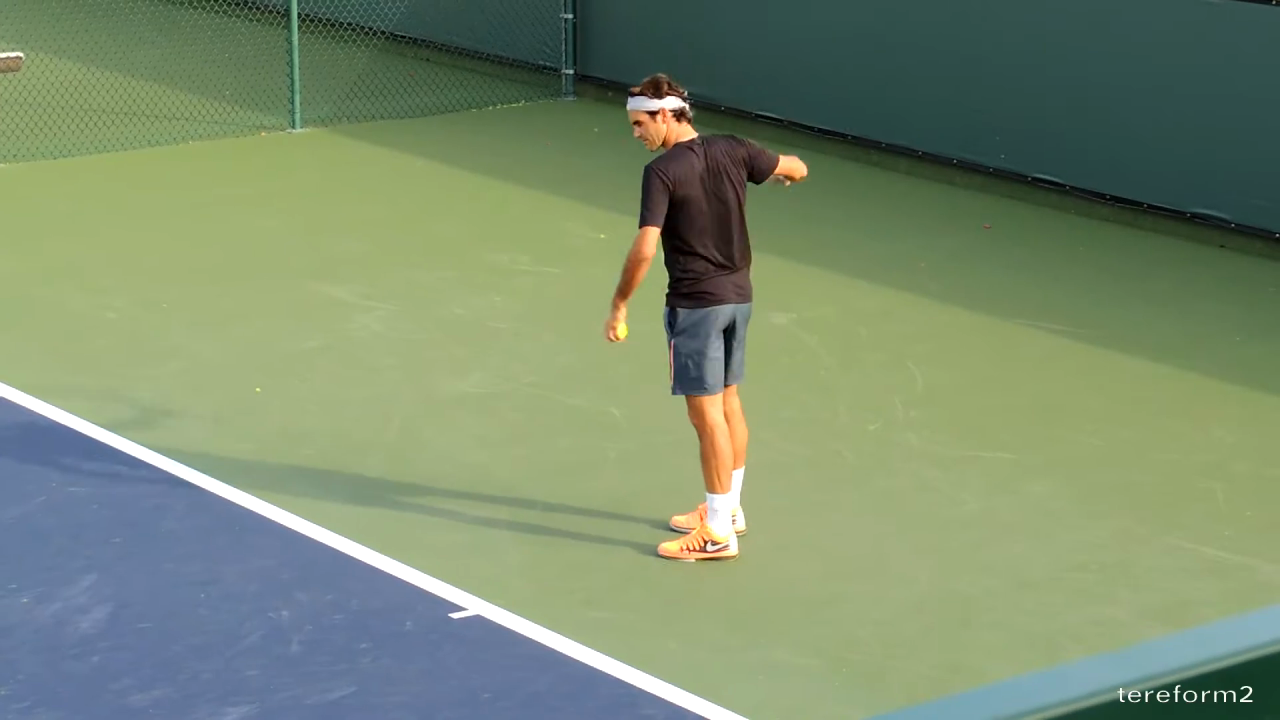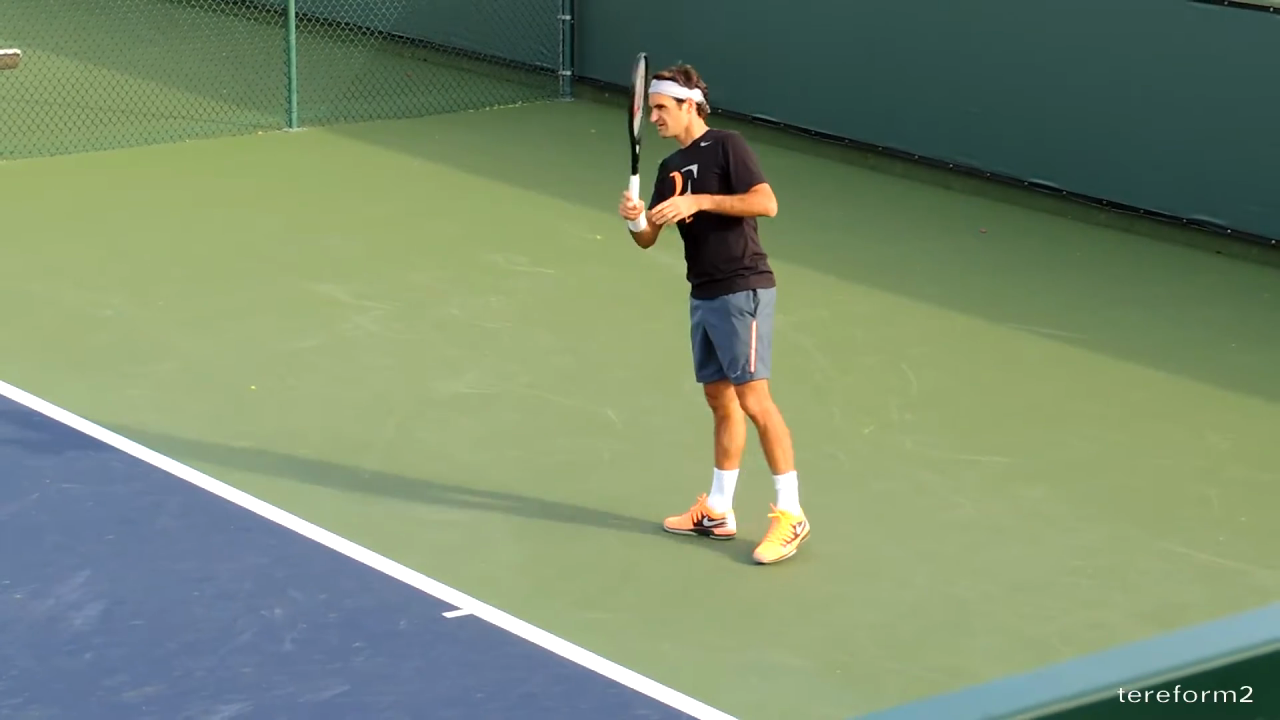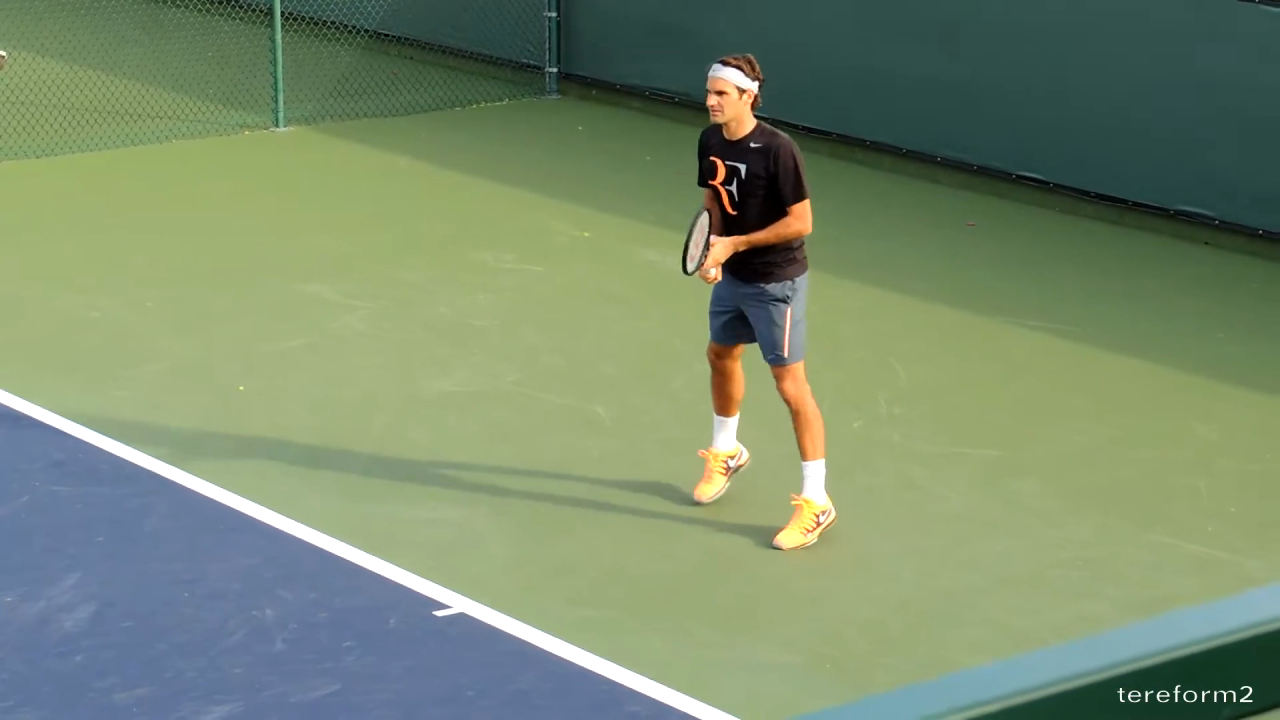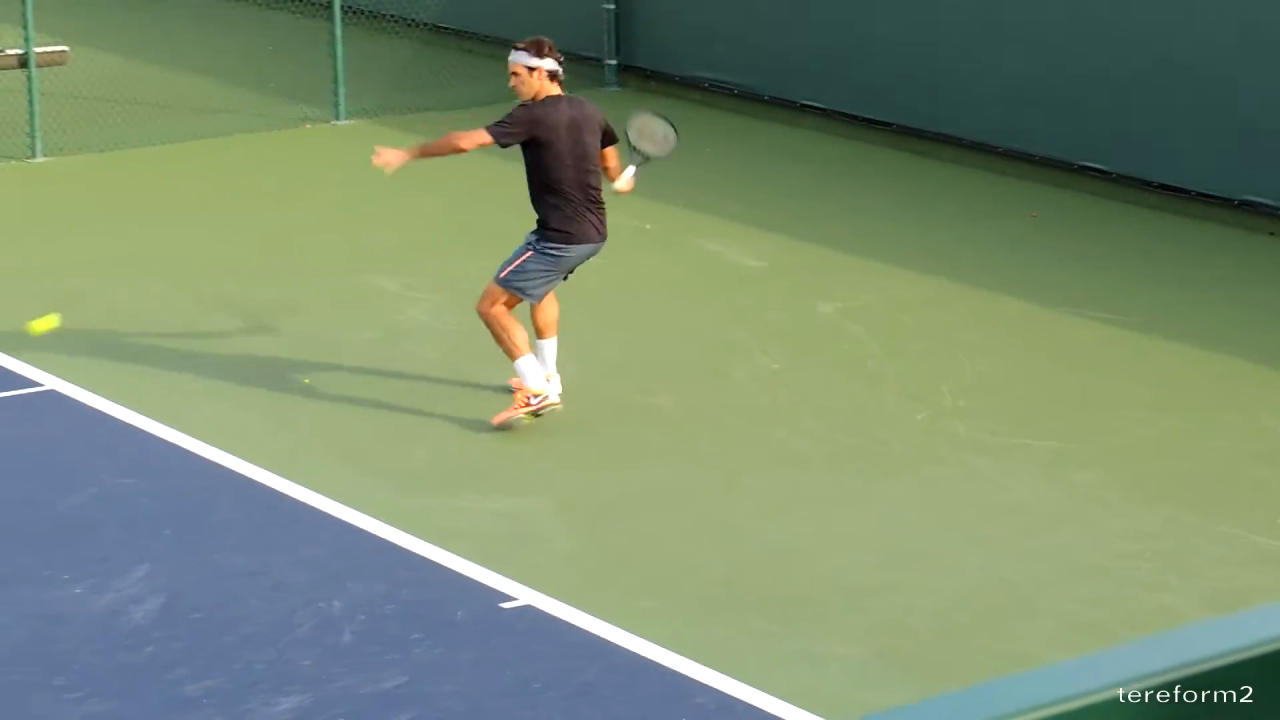
dt=1s
person 1, frame 1
left shoulder: (662, 171)
right shoulder: (734, 148)
left elbow: (644, 248)
right elbow: (795, 171)
left wrist: (618, 305)
right wrist: (791, 161)
left hip: (695, 303)
right hip: (739, 294)
left knee: (706, 414)
right knee: (728, 402)
left ankle: (718, 533)
right ankle: (727, 509)
person 1, frame 2
left shoulder: (727, 145)
right shoulder: (670, 166)
left elbow: (766, 204)
right elbow: (649, 237)
left wrist: (700, 200)
right wrist: (636, 219)
left hip: (742, 293)
right hip: (703, 296)
left knee: (753, 401)
right knee: (720, 401)
left ankle: (791, 514)
right ankle: (717, 510)
person 1, frame 3
left shoulder: (779, 149)
right shoulder: (708, 140)
left elbow: (801, 223)
left wrist: (733, 245)
right wrist: (713, 254)
left hip: (777, 280)
right hip: (734, 276)
left knee: (791, 386)
right knee: (720, 357)
left ankle: (815, 502)
right ankle: (727, 450)
person 1, frame 4
left shoulder: (533, 115)
right shoulder: (587, 109)
left elbow: (466, 142)
right elbow: (611, 160)
left wrist: (410, 153)
right wrist: (620, 179)
left hip: (561, 238)
right hip: (592, 233)
left knee: (491, 306)
right knee: (537, 288)
left ankle: (536, 385)
right ankle: (545, 378)
